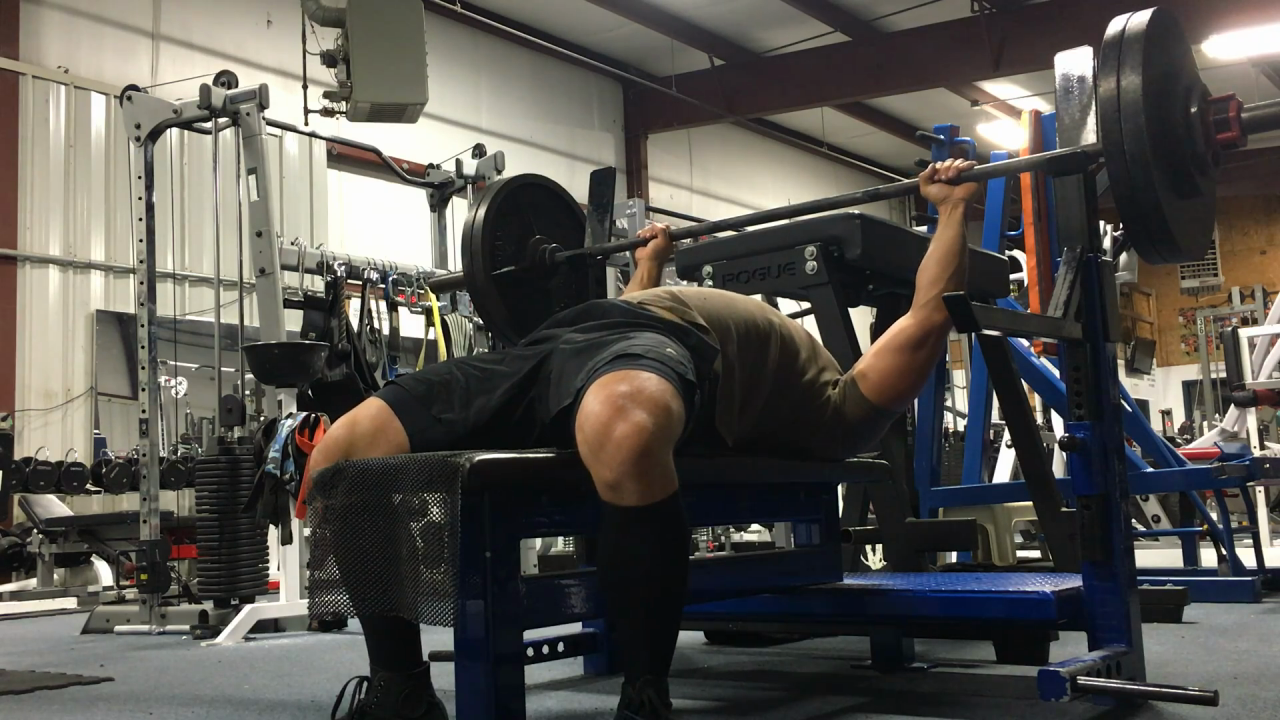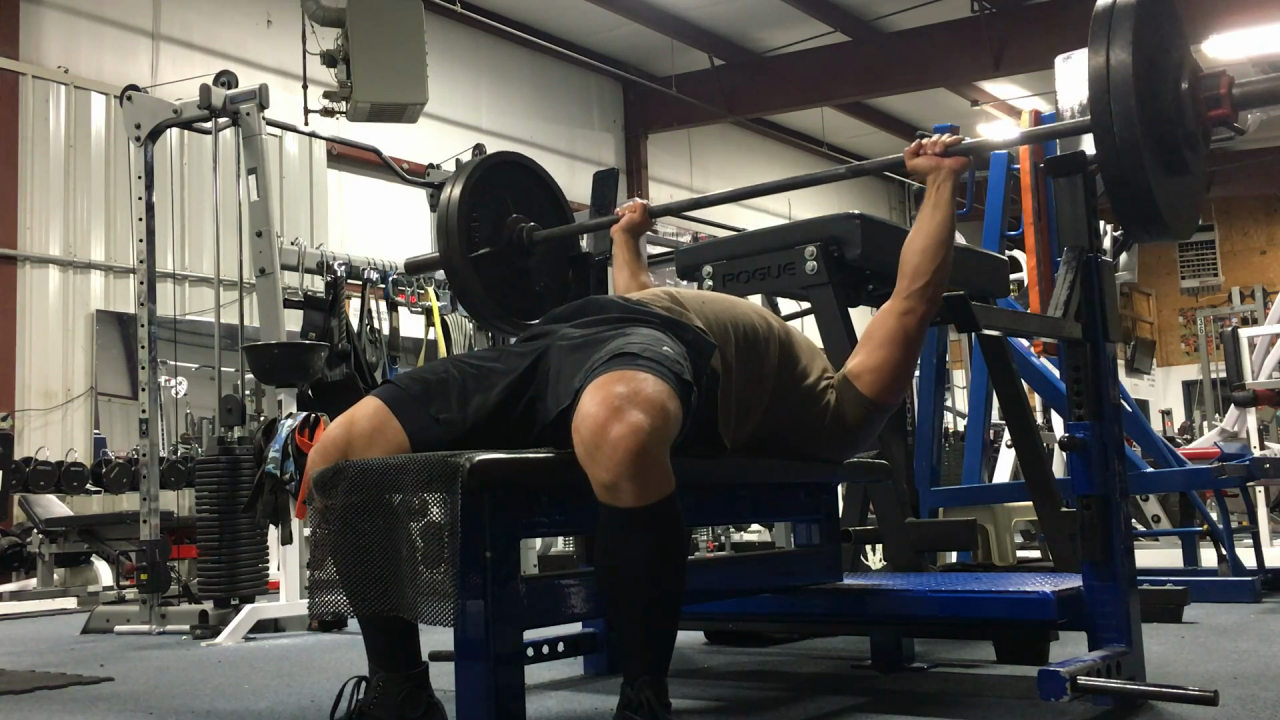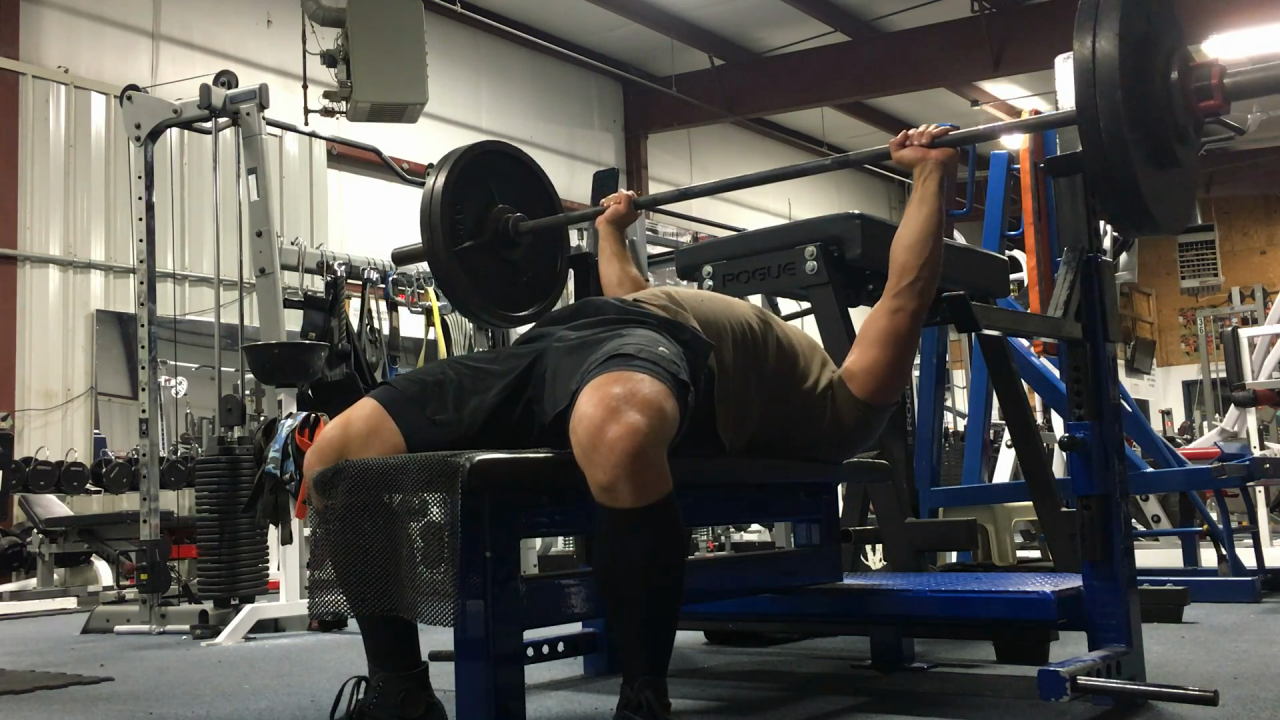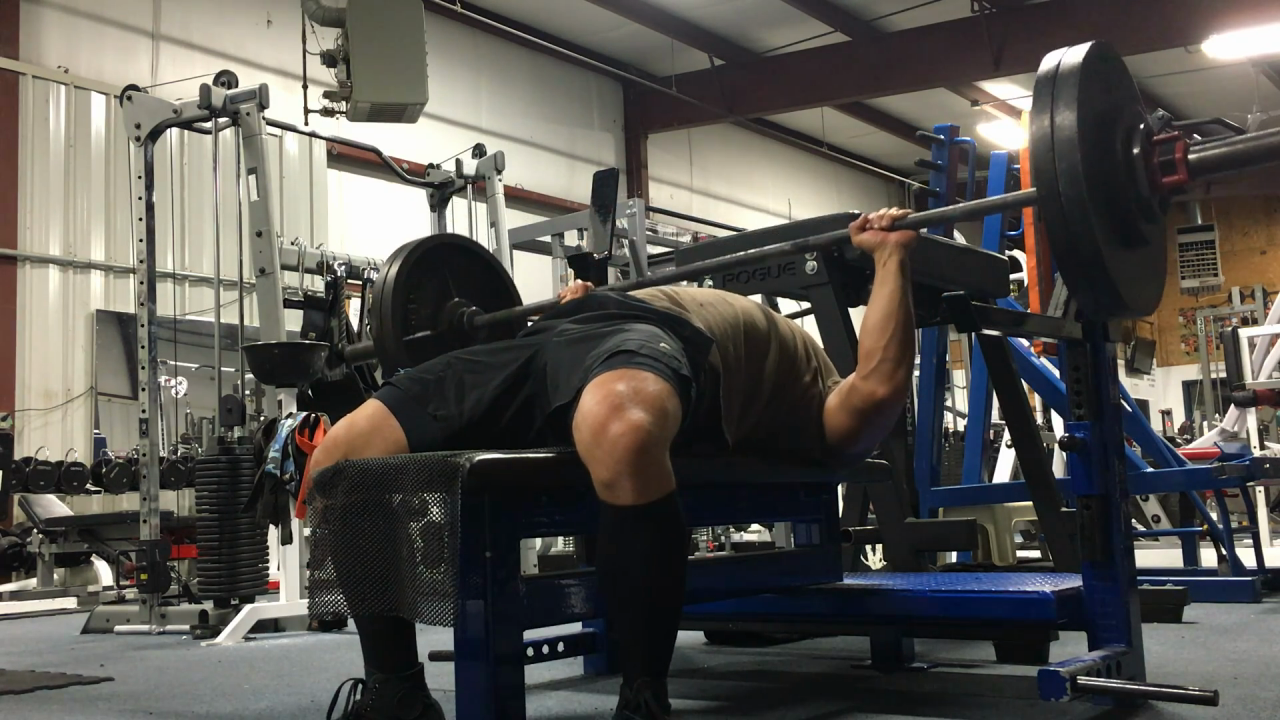
dt=1s
person 1, frame 1
left shoulder: (837, 409)
left elbow: (927, 319)
right elbow: (632, 317)
left wrist: (952, 208)
right wrist: (649, 261)
left knee: (621, 433)
right knee: (340, 459)
person 1, frame 2
left shoulder: (833, 409)
left elbow: (913, 301)
right elbow: (638, 307)
left wrist: (941, 185)
right wrist: (625, 239)
left knee: (618, 432)
right knee: (340, 455)
person 1, frame 3
left shoulder: (837, 409)
left elbow: (904, 302)
right elbow: (626, 305)
left wrist: (930, 175)
right wrist: (611, 231)
left knee: (616, 434)
right knee: (337, 456)
person 1, frame 4
left shoulder: (827, 409)
left elbow: (881, 384)
left wrist: (889, 259)
right wrist: (568, 310)
left knee: (619, 434)
right knee: (342, 461)
